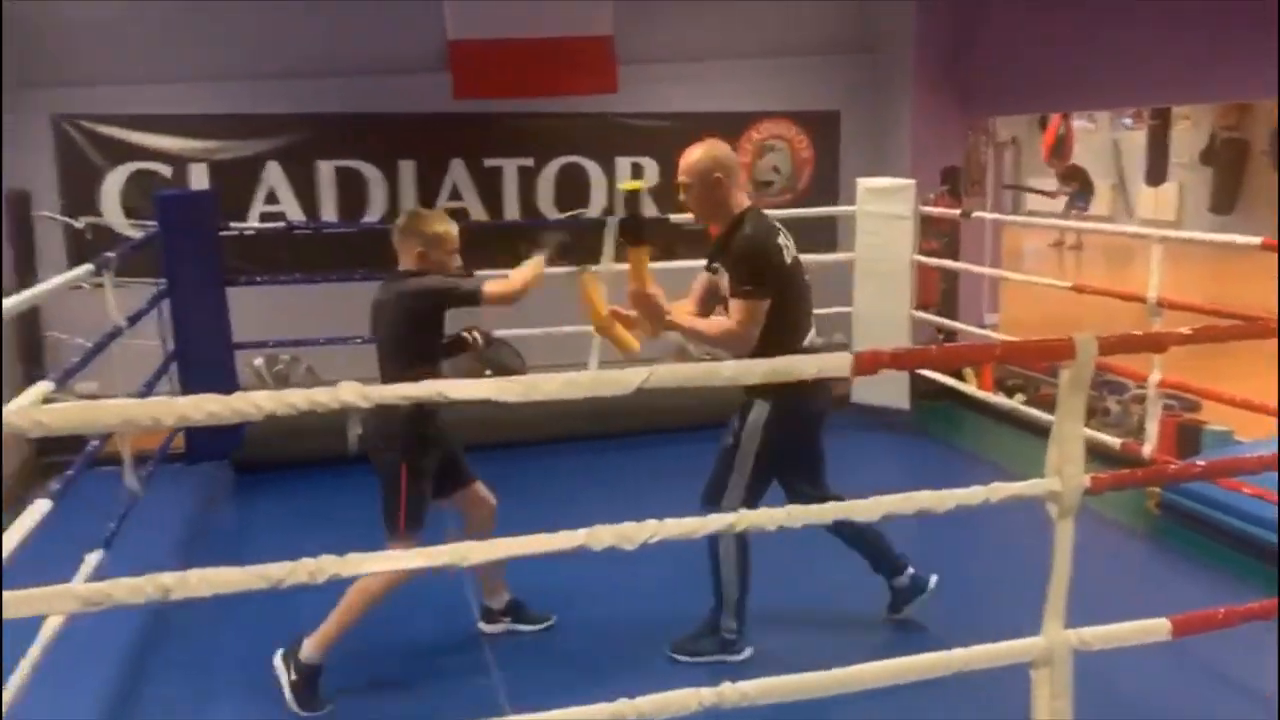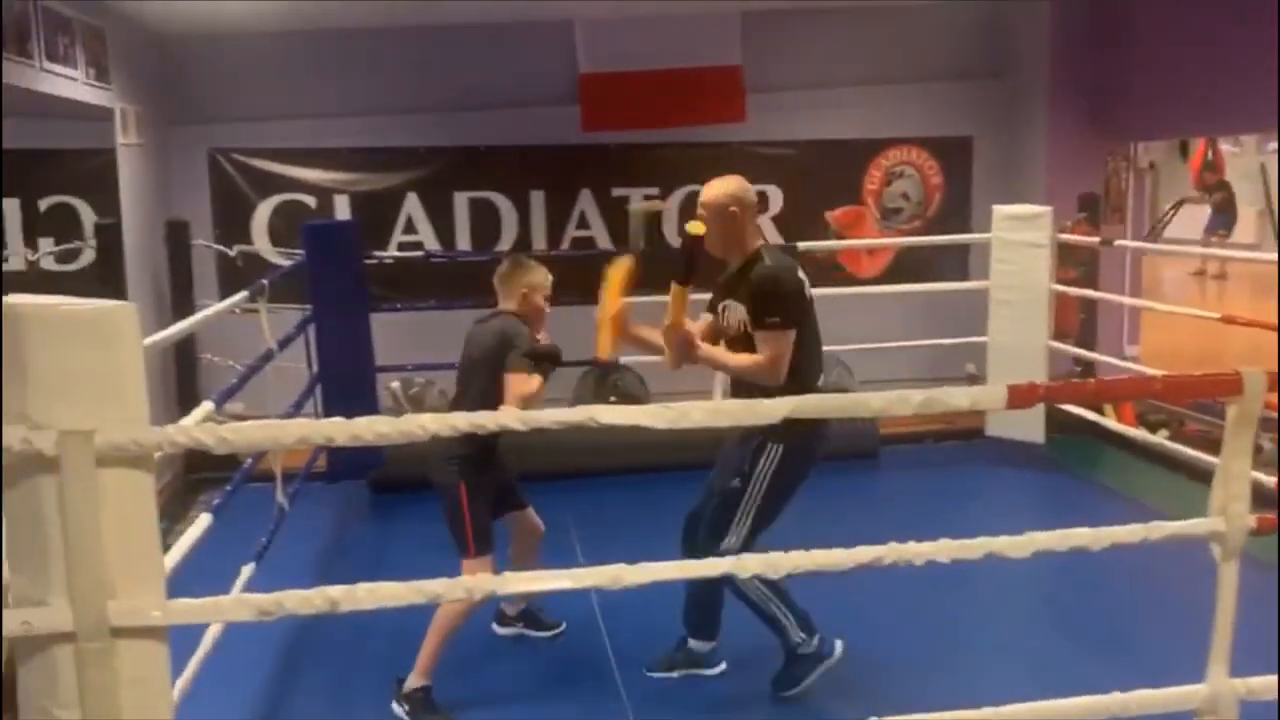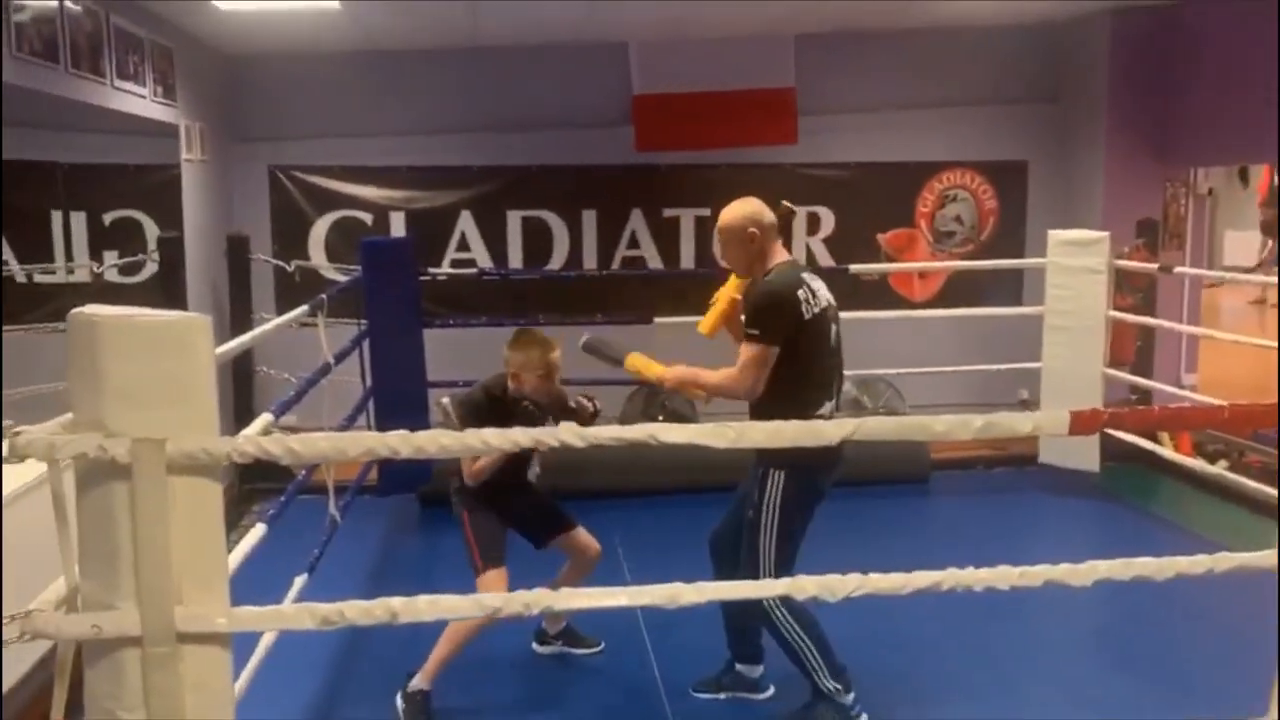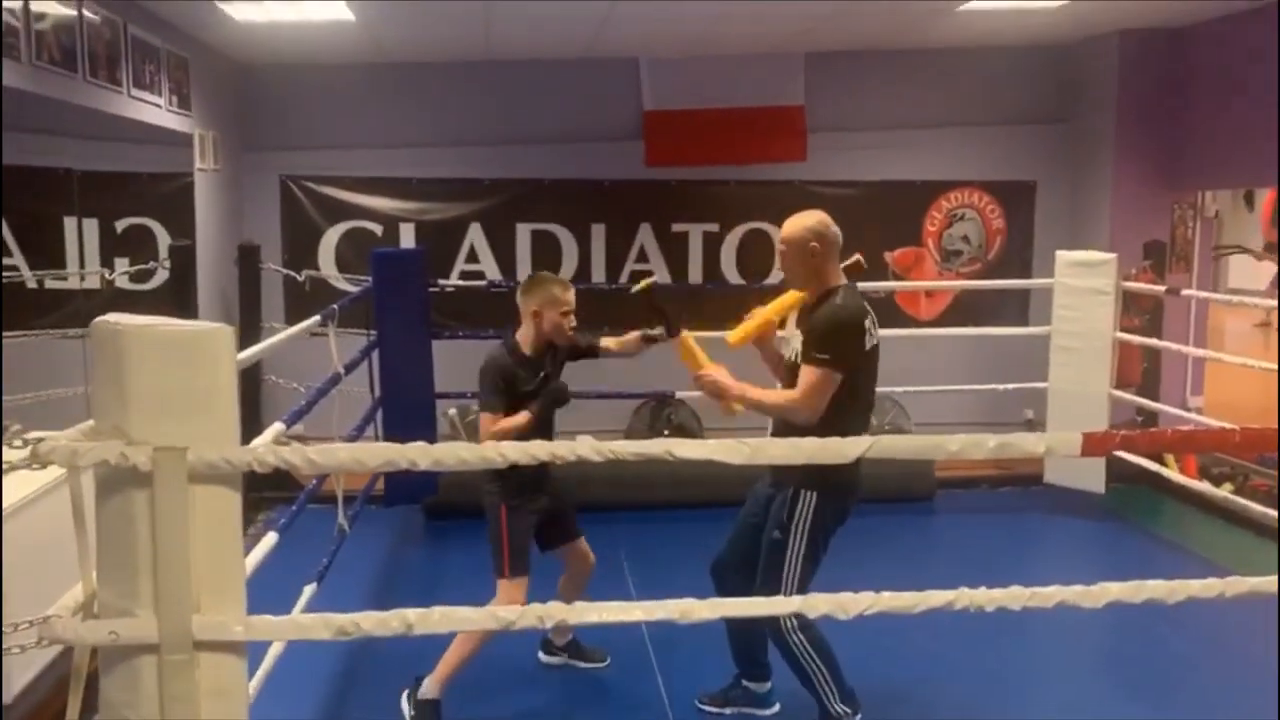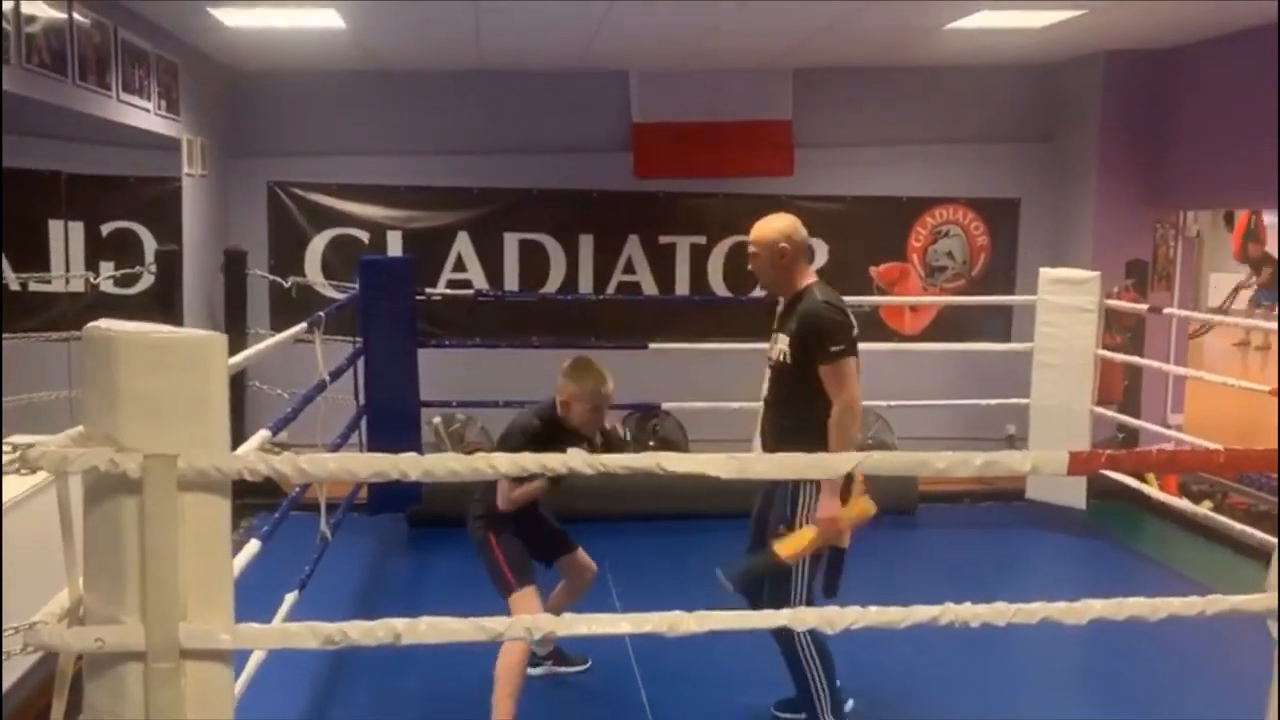
dt=0.4s
person 1, frame 1
left shoulder: (752, 243)
right shoulder: (736, 236)
left elbow: (739, 336)
right elbow: (699, 305)
left wrist: (665, 318)
right wrist: (647, 315)
left hip: (779, 394)
right hip: (799, 388)
left knee: (725, 508)
right knee: (812, 496)
left ankle: (725, 633)
right ankle: (903, 577)
person 1, frame 2
left shoulder: (773, 276)
right shoulder: (736, 275)
left elbow: (771, 371)
right elbow: (700, 341)
left wrist: (700, 352)
right wrist: (639, 335)
left hip: (786, 433)
right hip: (758, 427)
left knee: (724, 549)
right knee: (699, 531)
left ankle: (806, 644)
right ankle: (700, 647)
person 1, frame 3
left shoulder: (772, 292)
right shoulder: (804, 282)
left elbow: (745, 383)
left wrist: (685, 377)
right wrist: (741, 332)
left hip: (794, 456)
right hip: (796, 448)
left knee: (765, 584)
right knee: (728, 548)
right ankle: (747, 668)
person 1, frame 4
left shoulder: (840, 316)
right shoulder: (823, 309)
left elbow: (805, 407)
left wrist: (733, 388)
right wrist: (766, 351)
left hip: (817, 483)
right hip: (789, 475)
left knee: (780, 607)
right knee: (731, 571)
person 1, frame 5
left shoulder: (822, 315)
right shoulder: (791, 309)
left elbow: (847, 406)
left wrist: (830, 492)
left hip: (808, 482)
right hip: (784, 477)
left knee: (789, 606)
right knee: (763, 591)
person 2, frame 1
left shoulder: (403, 293)
right shoulder: (420, 292)
right elbow: (508, 291)
left wrist: (451, 345)
right wrist: (547, 250)
left hip: (419, 427)
right hip: (402, 436)
left knee: (483, 508)
right knee: (398, 563)
left ankle: (498, 607)
right ankle: (302, 656)
person 2, frame 2
left shoulder: (495, 327)
right shoulder: (513, 331)
right elbow: (518, 399)
left wrist: (536, 355)
right wrist: (542, 363)
left hip: (484, 454)
right hip: (464, 464)
left knee: (531, 531)
right knee: (477, 581)
left ankle: (512, 611)
person 2, frame 3
left shoulder: (546, 396)
right shoulder: (475, 402)
right elbow: (473, 476)
left wrist: (583, 415)
left hip: (518, 487)
right hip: (478, 499)
left knee: (588, 552)
right knee: (494, 599)
left ankle: (551, 630)
right ankle: (417, 687)
person 2, frame 4
left shoulder: (556, 348)
right shoulder: (499, 364)
left elbow: (615, 347)
right elbow: (489, 438)
left wrist: (652, 335)
right wrist: (537, 408)
left hip: (540, 480)
right hip: (510, 491)
left knee: (582, 562)
right knee: (510, 604)
left ankle: (557, 642)
person 2, frame 5
left shoulder: (573, 420)
right shoulder: (527, 430)
right elbow: (505, 501)
left wrist: (596, 442)
right wrist: (554, 474)
left hip: (526, 511)
right hip: (496, 521)
left knee: (583, 572)
right knee: (528, 621)
left ankle: (542, 652)
